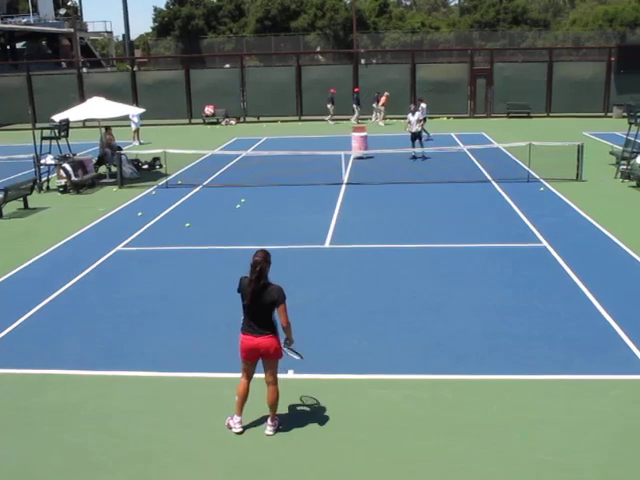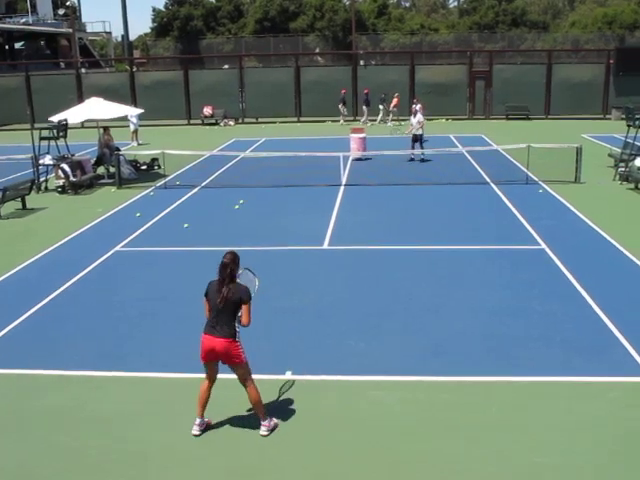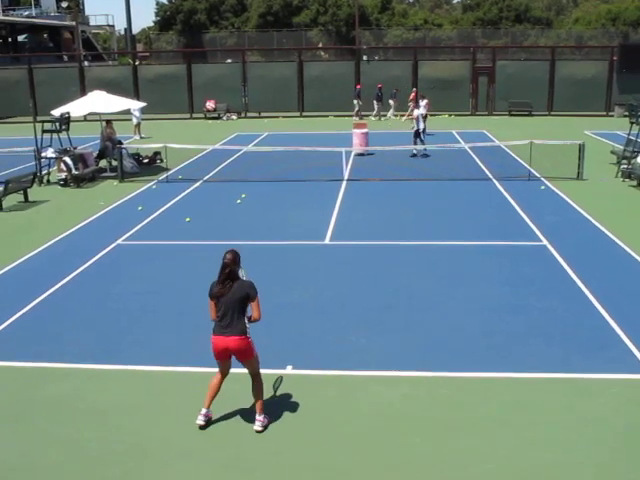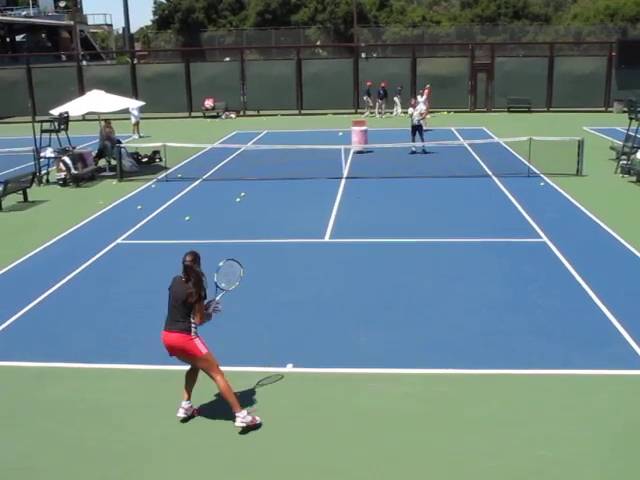
dt=0.7s
person 1, frame 1
left shoulder: (243, 283)
right shoulder: (276, 291)
right elbow: (284, 323)
right wrist: (290, 338)
left hip: (247, 339)
right hip: (269, 340)
left knee: (246, 378)
right knee: (271, 382)
left ankle: (237, 421)
right ankle: (271, 423)
person 1, frame 2
left shoulder: (211, 286)
right shoulder: (242, 290)
left elbow: (207, 314)
right elbow: (246, 322)
left hip: (207, 340)
right hip: (228, 343)
left knee: (208, 380)
right knee: (247, 382)
left ankle: (199, 422)
right ankle: (264, 423)
person 1, frame 3
left shoulder: (214, 286)
right shoulder: (247, 286)
left elbow: (213, 316)
right elbow: (257, 316)
left hip: (218, 338)
right hip: (239, 339)
left knee: (222, 373)
right knee: (255, 374)
left ankle: (203, 414)
right ankle: (260, 418)
person 1, frame 4
left shoulder: (175, 281)
right shoulder: (196, 287)
right elbow: (198, 319)
left wrist: (206, 307)
right wrist: (208, 312)
left hip: (167, 336)
right hip: (183, 338)
left knee: (195, 366)
right knee: (217, 375)
left ankle: (185, 406)
right ankle: (242, 415)
